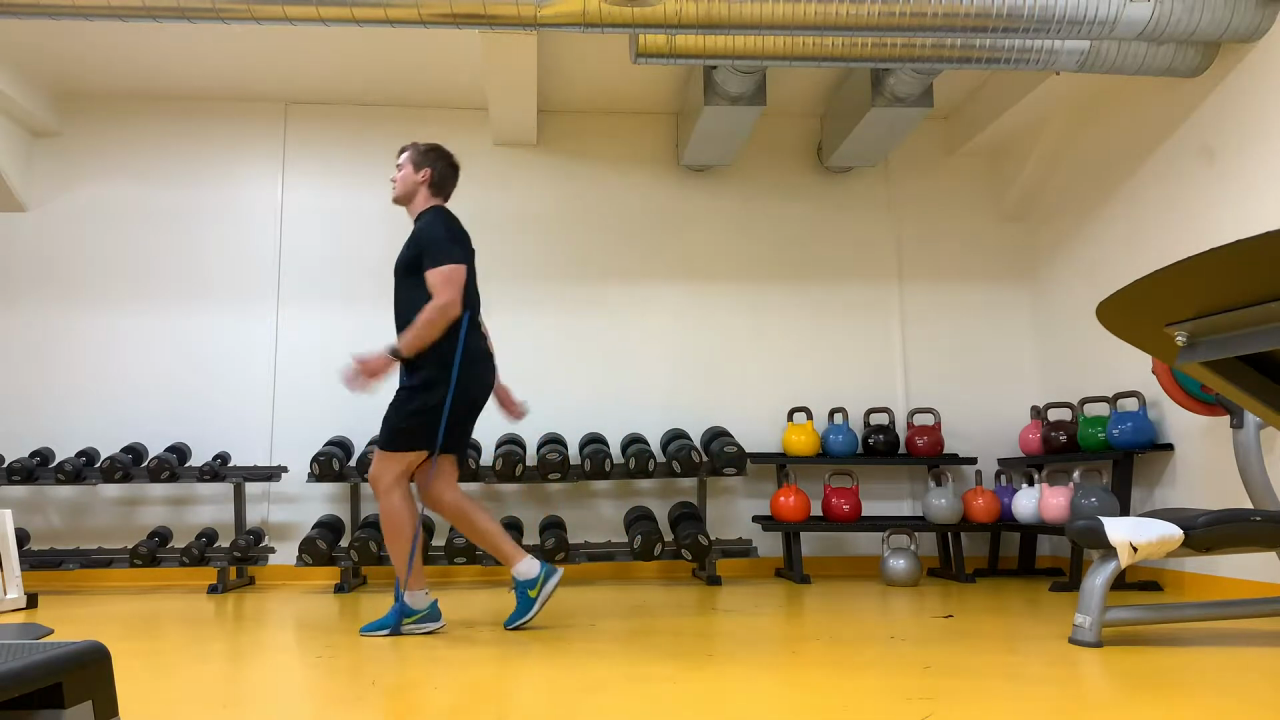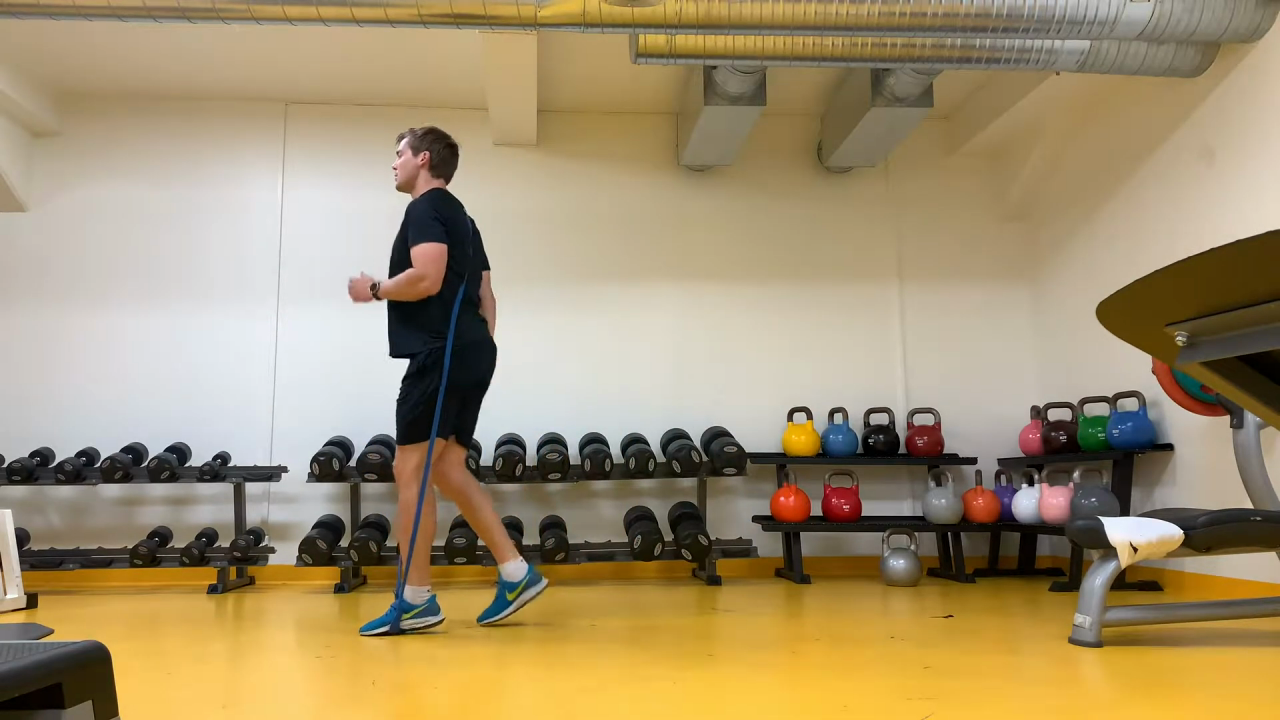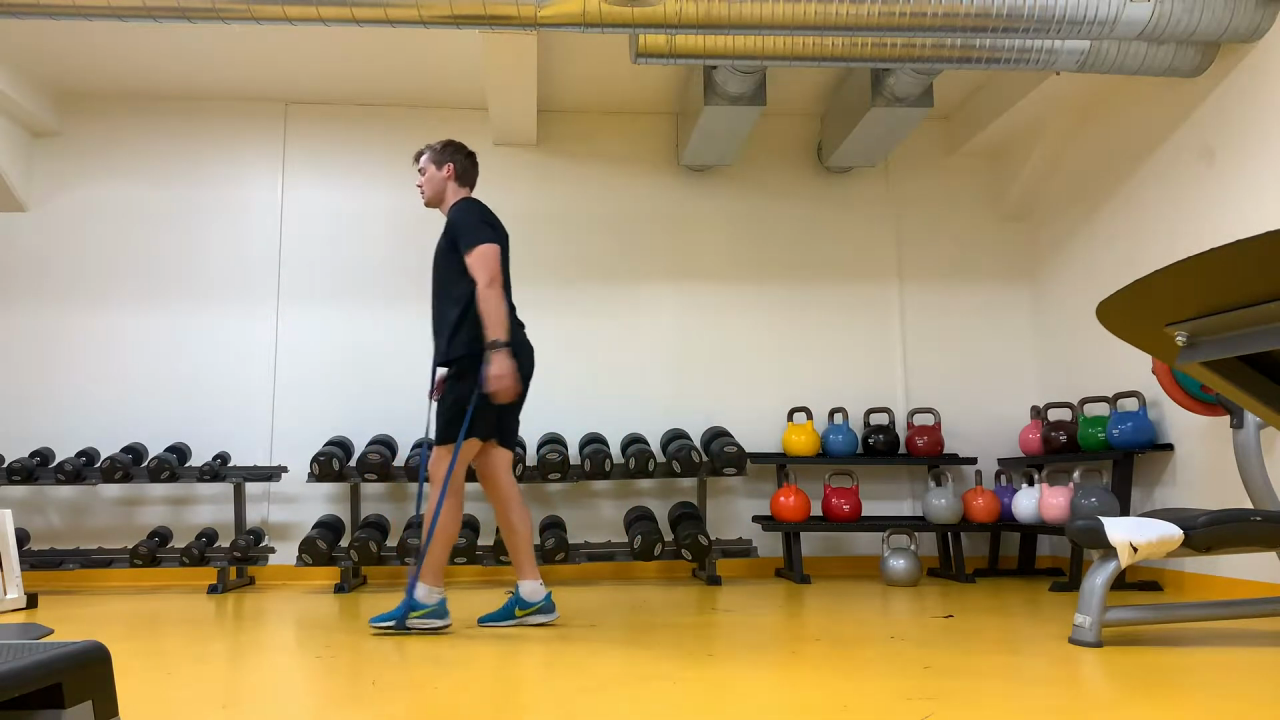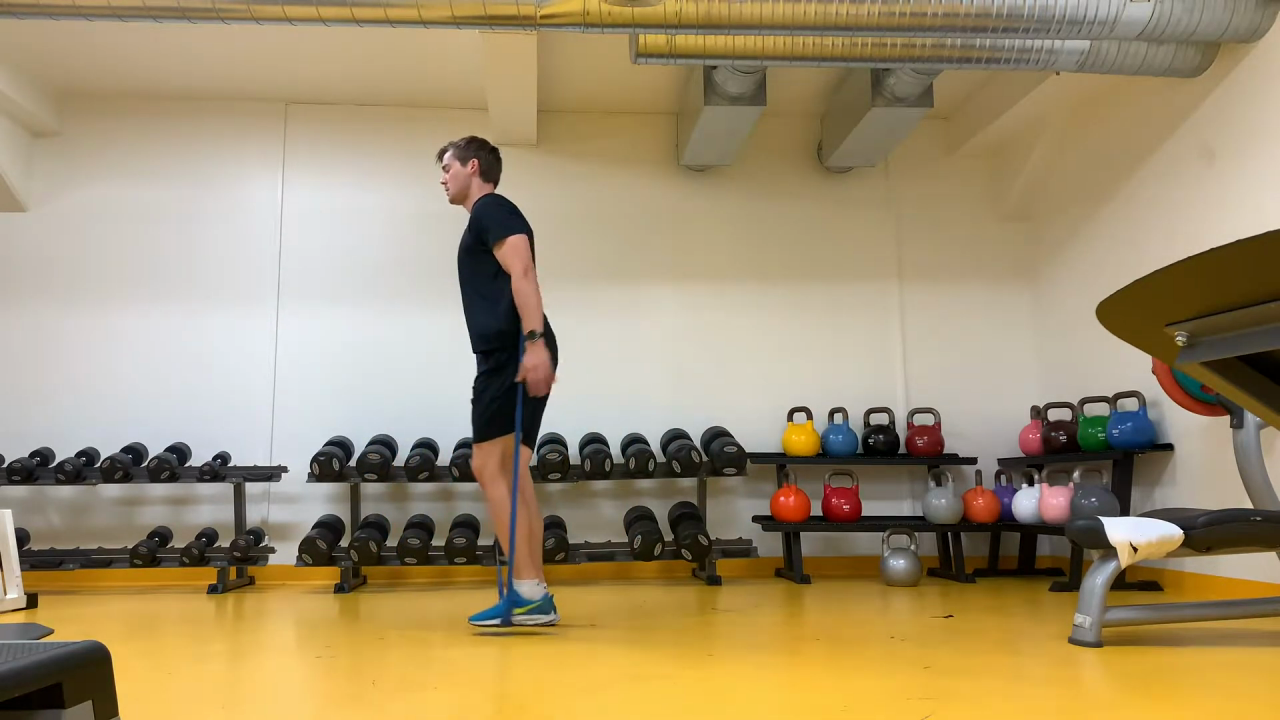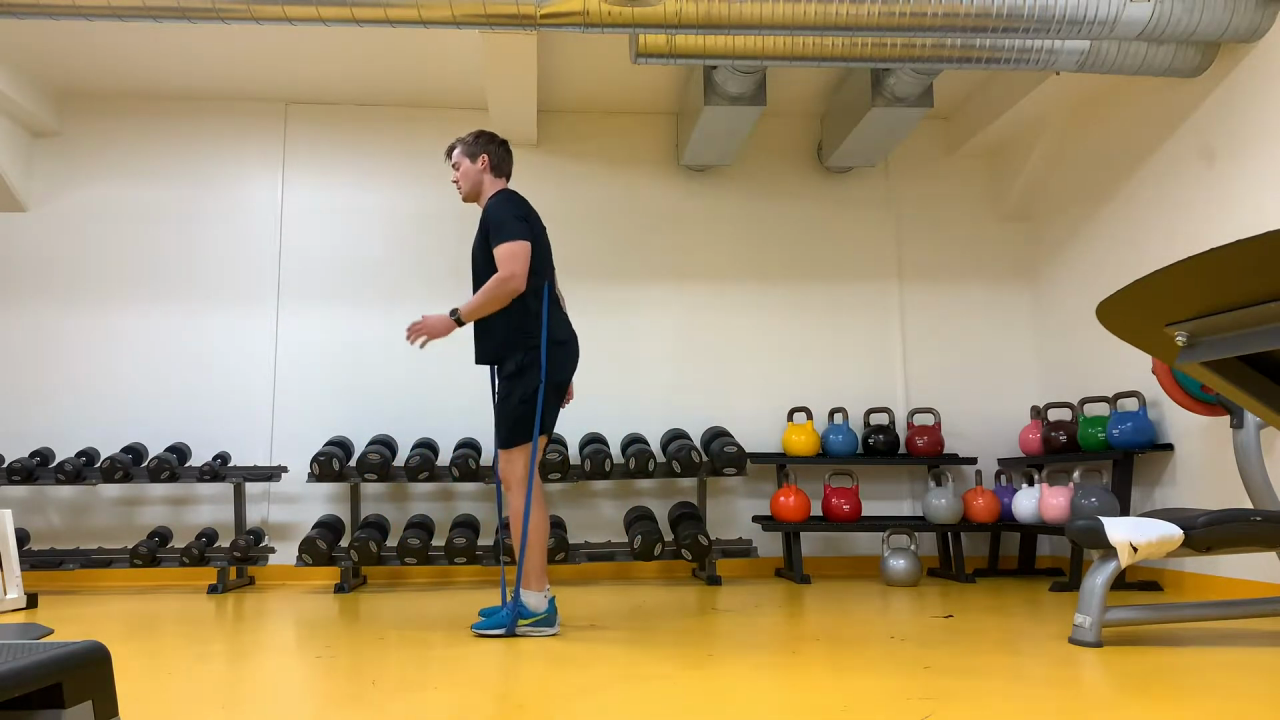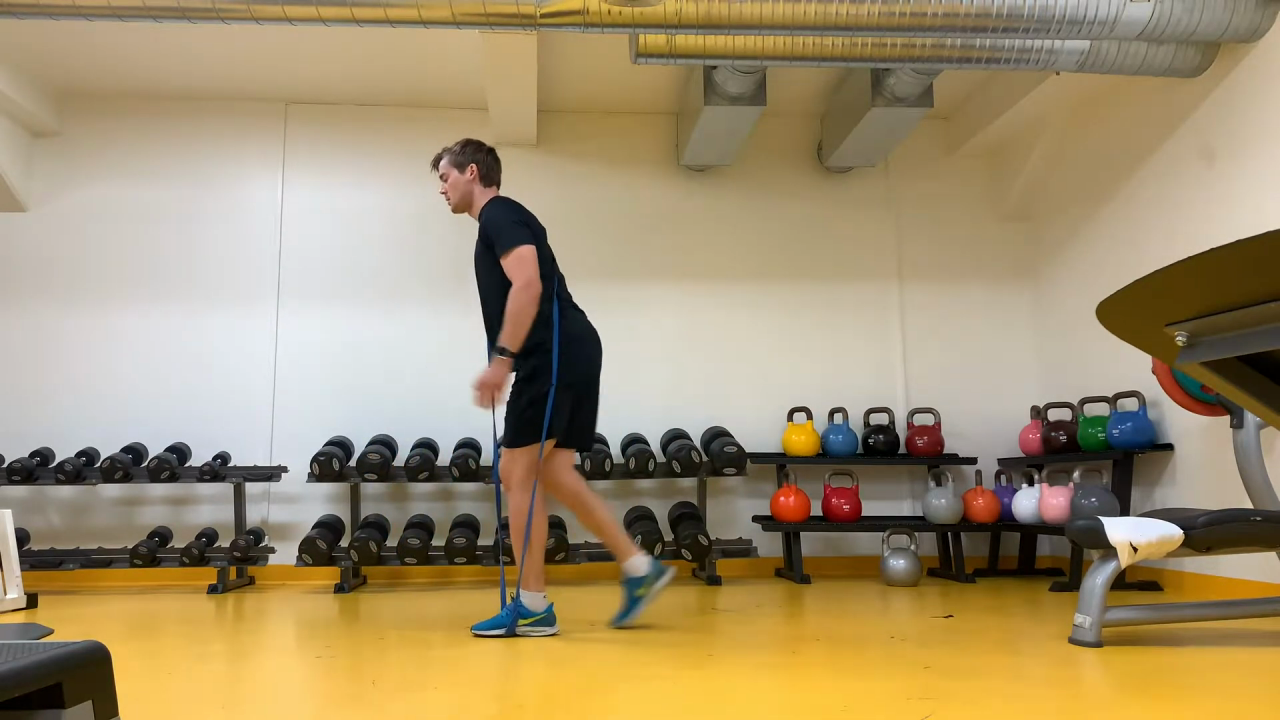
dt=0.3s
person 1, frame 1
left shoulder: (434, 227)
right shoulder: (437, 231)
left elbow: (446, 304)
right elbow: (466, 317)
left wrist: (391, 356)
right wrist: (494, 385)
left hip: (444, 375)
right hip: (457, 375)
left knee: (384, 477)
right knee: (437, 491)
left ankle: (416, 605)
right ankle: (529, 572)
person 1, frame 2
left shoulder: (427, 208)
right shoulder: (458, 218)
left elbow: (425, 280)
right elbow: (486, 296)
left wrist: (374, 290)
right wrist: (477, 349)
left hip: (442, 355)
right hip: (468, 353)
left knee: (410, 471)
right knee: (448, 472)
left ankle: (416, 600)
right ankle: (517, 574)
person 1, frame 3
left shoulder: (467, 215)
right shoulder: (472, 222)
left elbow: (490, 284)
left wrist: (498, 350)
left hip: (485, 361)
right hip: (492, 361)
left knee: (443, 472)
right knee: (496, 477)
left ankle: (427, 600)
right ankle: (533, 596)
person 1, frame 4
left shoulder: (492, 209)
right shoulder: (489, 218)
left elbow: (523, 272)
left wrist: (534, 340)
left hip: (515, 354)
right hip: (514, 357)
left knee: (489, 466)
right knee: (511, 471)
left ankle: (528, 594)
right ankle: (532, 592)
person 1, frame 5
left shoulder: (504, 207)
right shoulder: (511, 213)
left elbow: (512, 279)
left wrist: (451, 319)
right wrist: (556, 374)
left hip: (532, 354)
right hip: (534, 354)
left knee: (516, 474)
right knee: (519, 475)
left ankle: (534, 605)
right ankle: (535, 597)
person 1, frame 6
left shoulder: (500, 215)
right shoulder: (501, 220)
left elbow: (528, 286)
left wrist: (501, 359)
right wrist: (509, 364)
left hip: (554, 356)
right hip: (565, 355)
left knee: (517, 474)
right knee: (555, 474)
left ankle: (533, 607)
right ankle: (638, 567)
